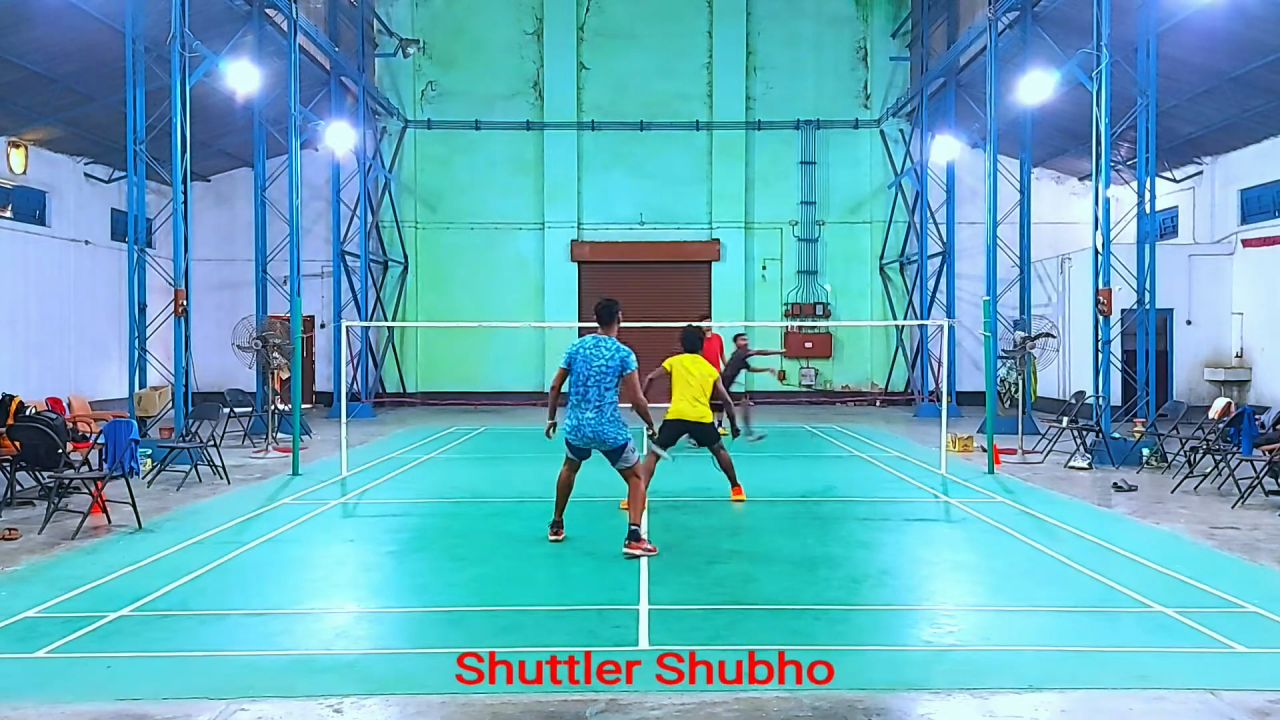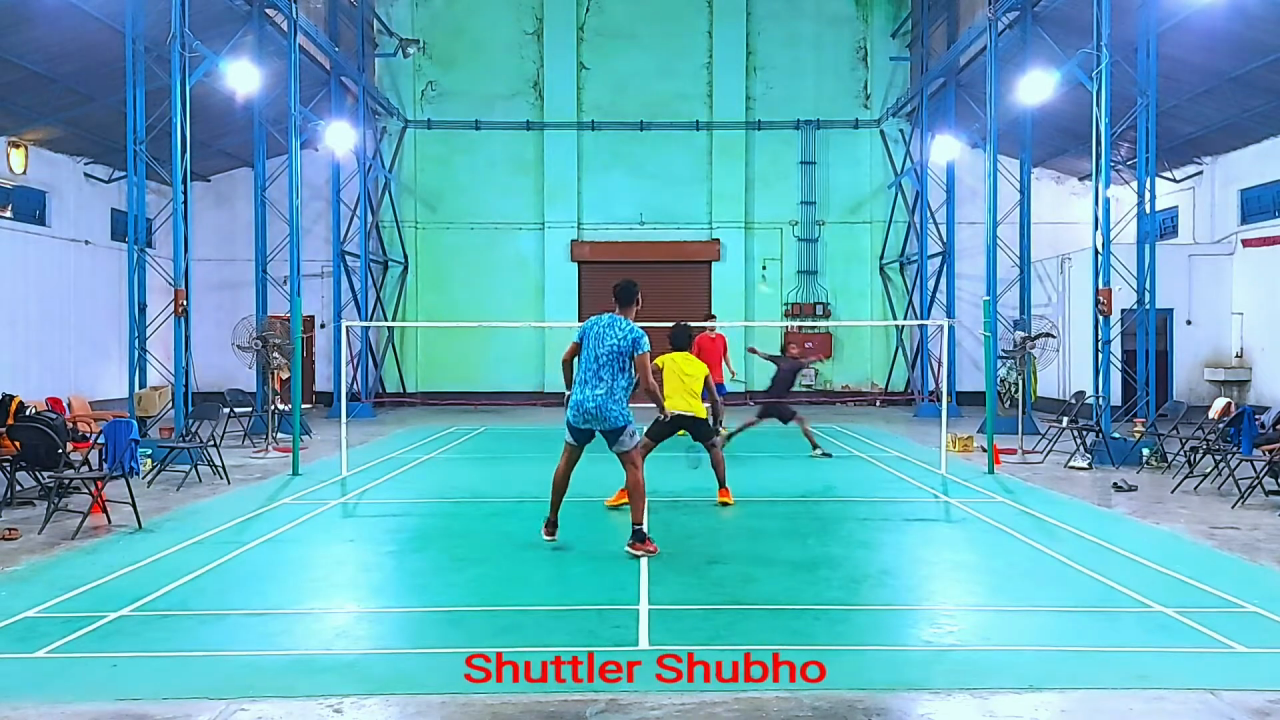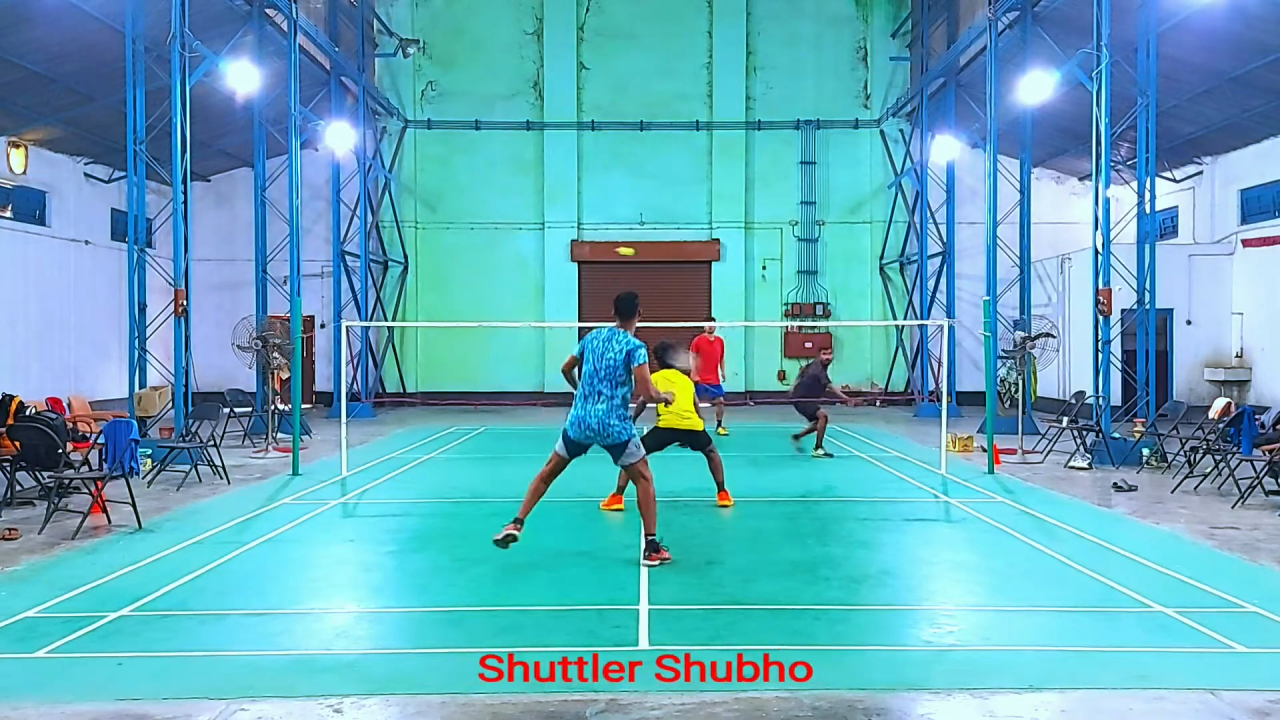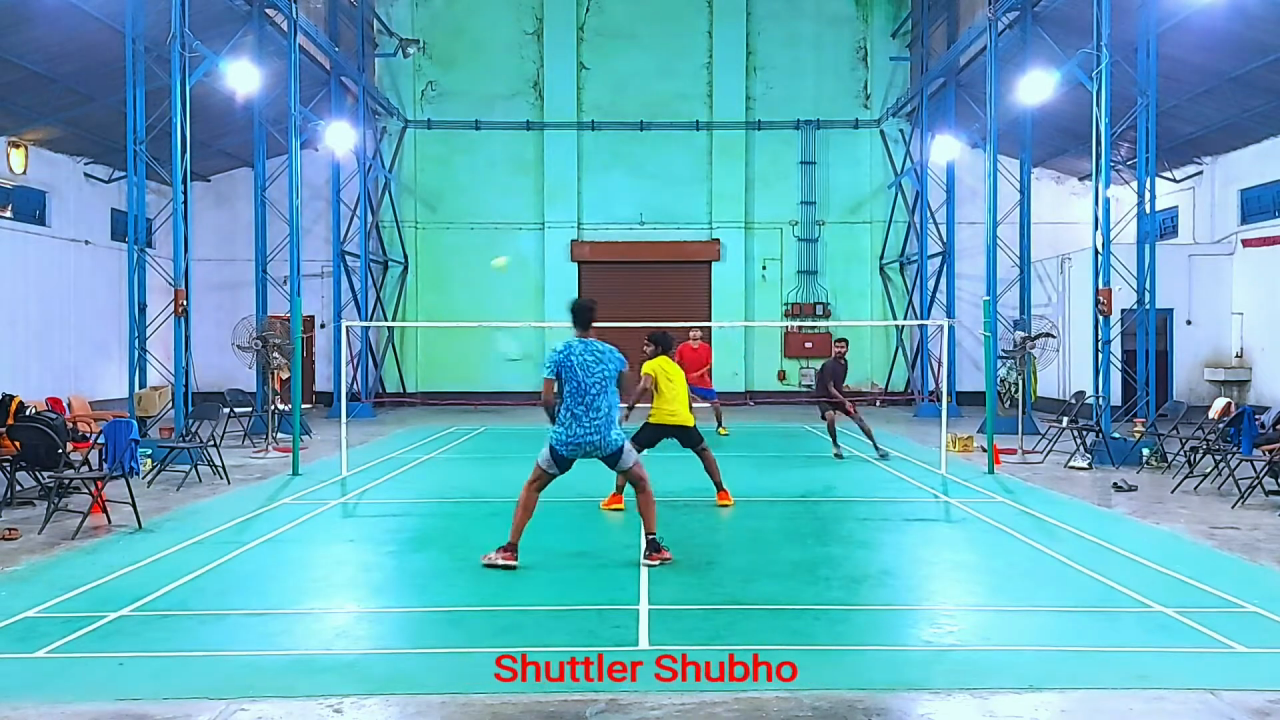
dt=0.2s
person 1, frame 1
left shoulder: (577, 346)
right shoulder: (624, 354)
left elbow: (555, 386)
right elbow: (637, 399)
left wrist: (551, 419)
right wrist: (651, 426)
left hip: (575, 426)
right hip: (609, 429)
left knee: (568, 469)
right knee: (637, 478)
left ankle: (556, 525)
right ankle: (634, 537)
person 1, frame 2
left shoulder: (591, 324)
right shoulder: (637, 335)
left elbow: (566, 360)
right elbow: (646, 383)
left wrist: (570, 390)
right wrist: (662, 408)
left hip: (579, 406)
right hip: (612, 410)
left knee: (566, 463)
right knee: (634, 467)
left ankle: (551, 524)
right ankle: (638, 536)
person 1, frame 3
left shoulder: (592, 337)
right shoulder: (635, 347)
left elbow: (567, 369)
right elbow: (647, 392)
right wrist: (665, 397)
left hip: (580, 421)
right hip: (614, 425)
left knee: (548, 472)
right knee: (644, 479)
left ankle: (516, 524)
right ankle: (652, 547)
person 1, frame 4
left shoulder: (558, 353)
right shoulder: (612, 354)
left elbow: (547, 398)
right elbow: (622, 388)
left wrist: (557, 422)
left hip: (567, 437)
right hip: (607, 436)
left knee: (532, 486)
right knee: (642, 483)
left ankle: (510, 550)
right ankle: (652, 547)
person 2, frame 1
left shoulder: (674, 361)
right shoulder: (711, 370)
left elbow: (651, 377)
right elbow: (727, 401)
right wrist: (734, 426)
left hip: (676, 416)
right hip: (702, 418)
left knee: (653, 453)
right knee: (719, 450)
right ankle: (736, 489)
person 2, frame 2
left shoulder: (665, 359)
right shoulder: (702, 366)
right elbow: (716, 400)
right wrist: (716, 424)
left hip: (670, 412)
right hip: (696, 414)
left knee: (642, 448)
right knee: (714, 447)
left ankle: (625, 493)
right ankle: (723, 491)
person 2, frame 3
left shoulder: (655, 378)
right shoulder: (687, 380)
left elbow: (644, 399)
right elbow: (698, 411)
left wrist: (631, 420)
left hip: (668, 425)
right hip: (693, 425)
right knee: (712, 453)
left ankle: (617, 497)
right ankle: (723, 494)
person 2, frame 4
left shoulder: (650, 365)
right shoulder: (678, 368)
left elbow: (644, 387)
left wrist: (629, 407)
left hip: (659, 420)
right hip: (684, 420)
right knee: (704, 452)
left ankle: (617, 497)
right ankle: (722, 493)
